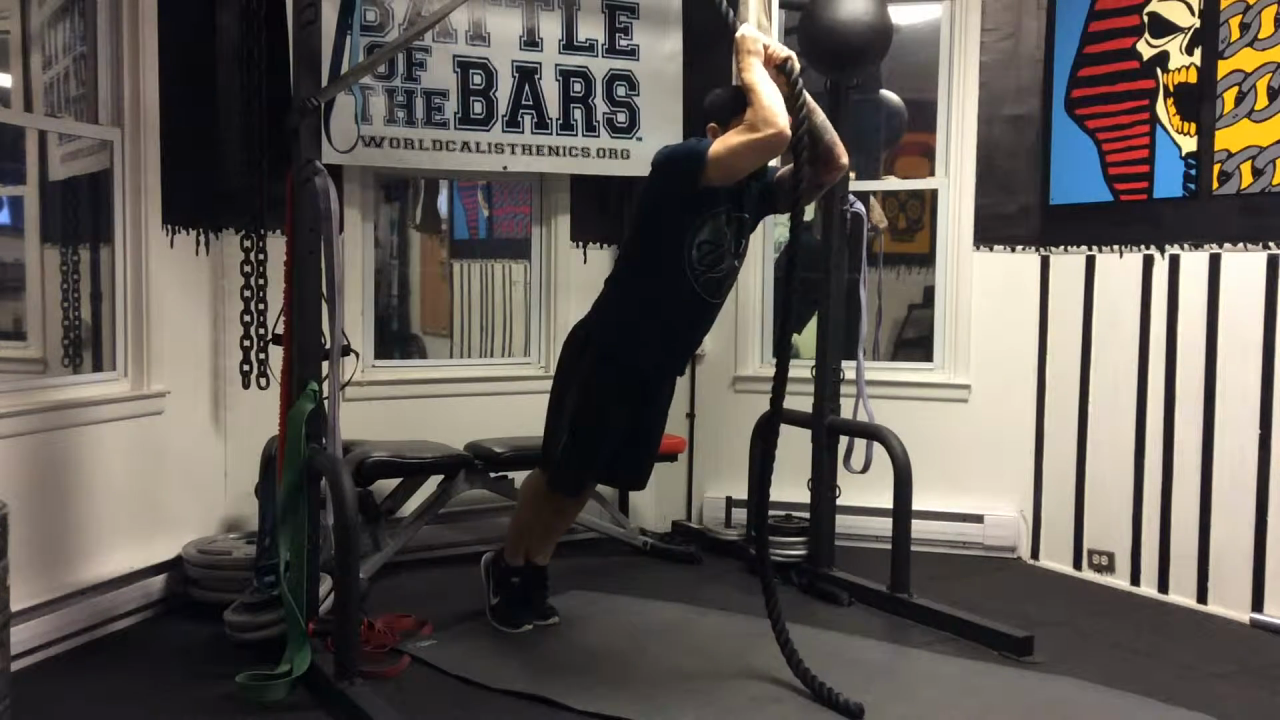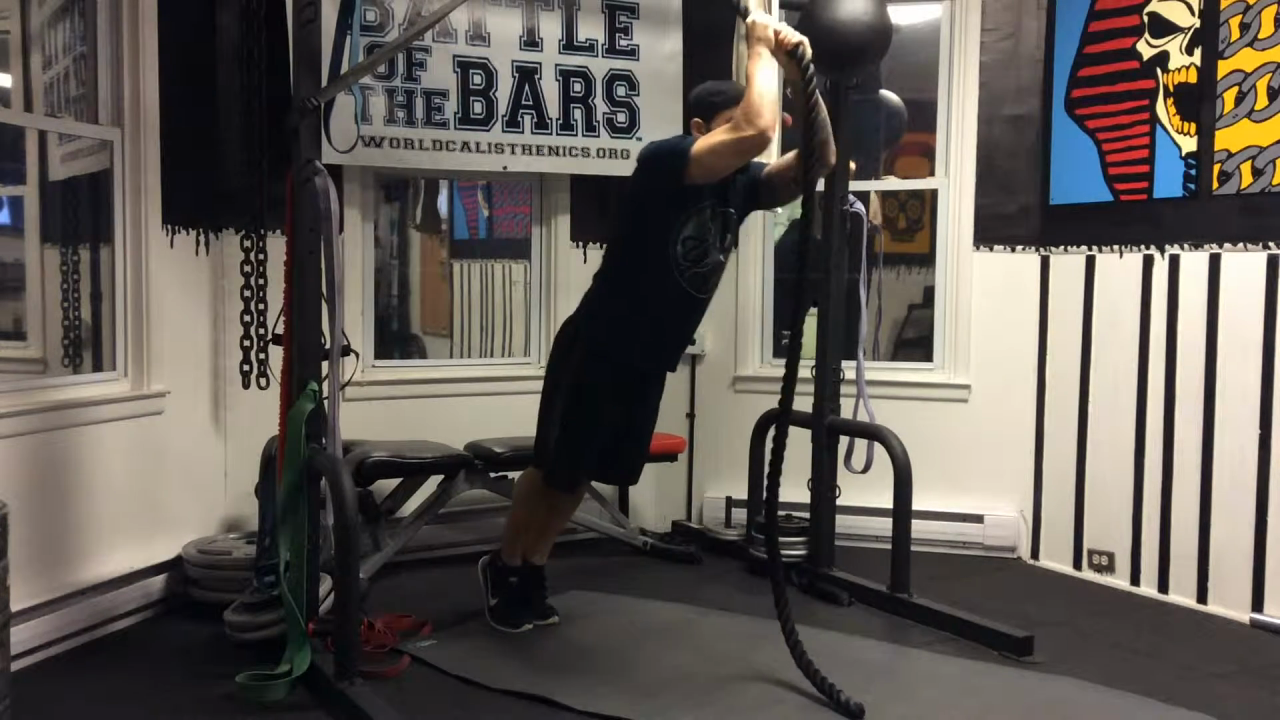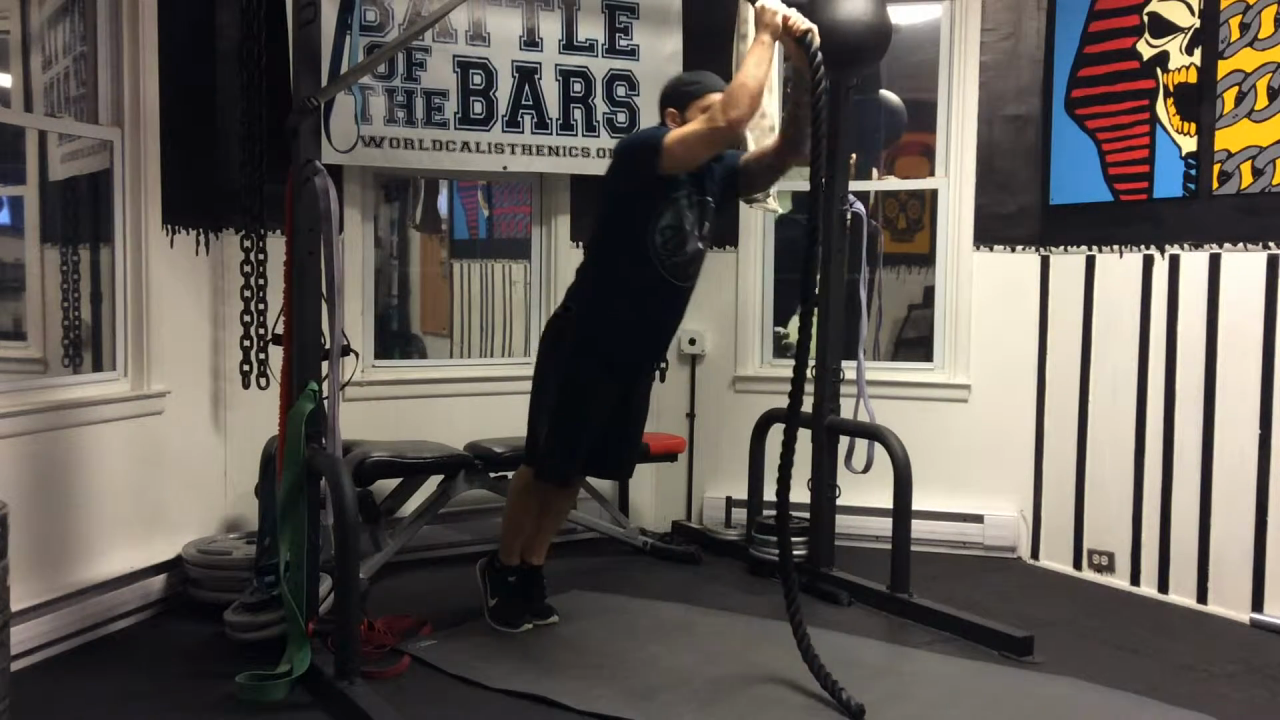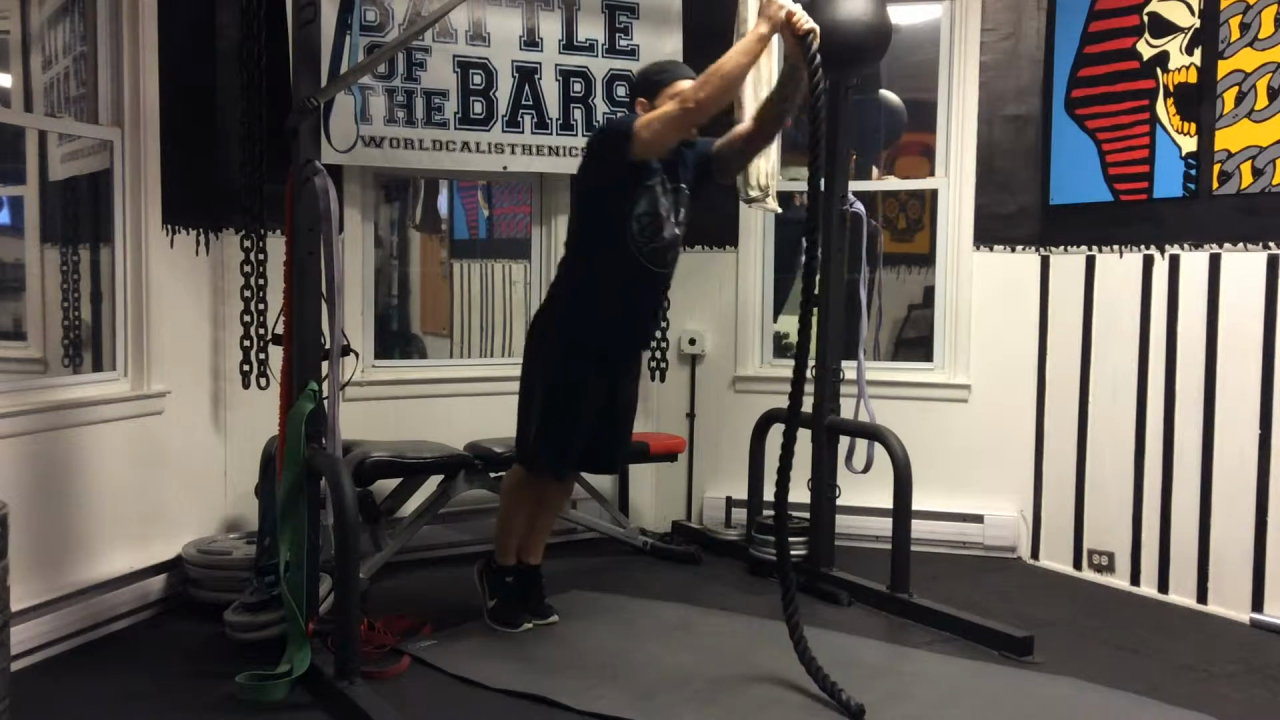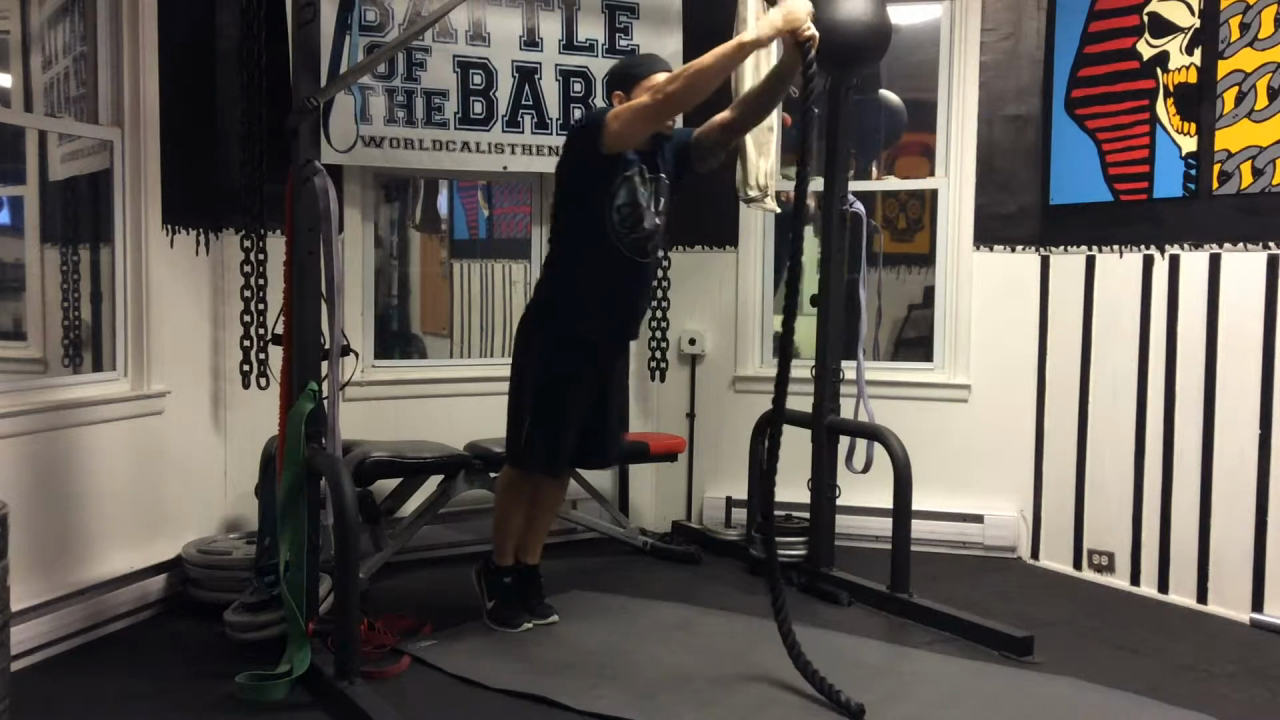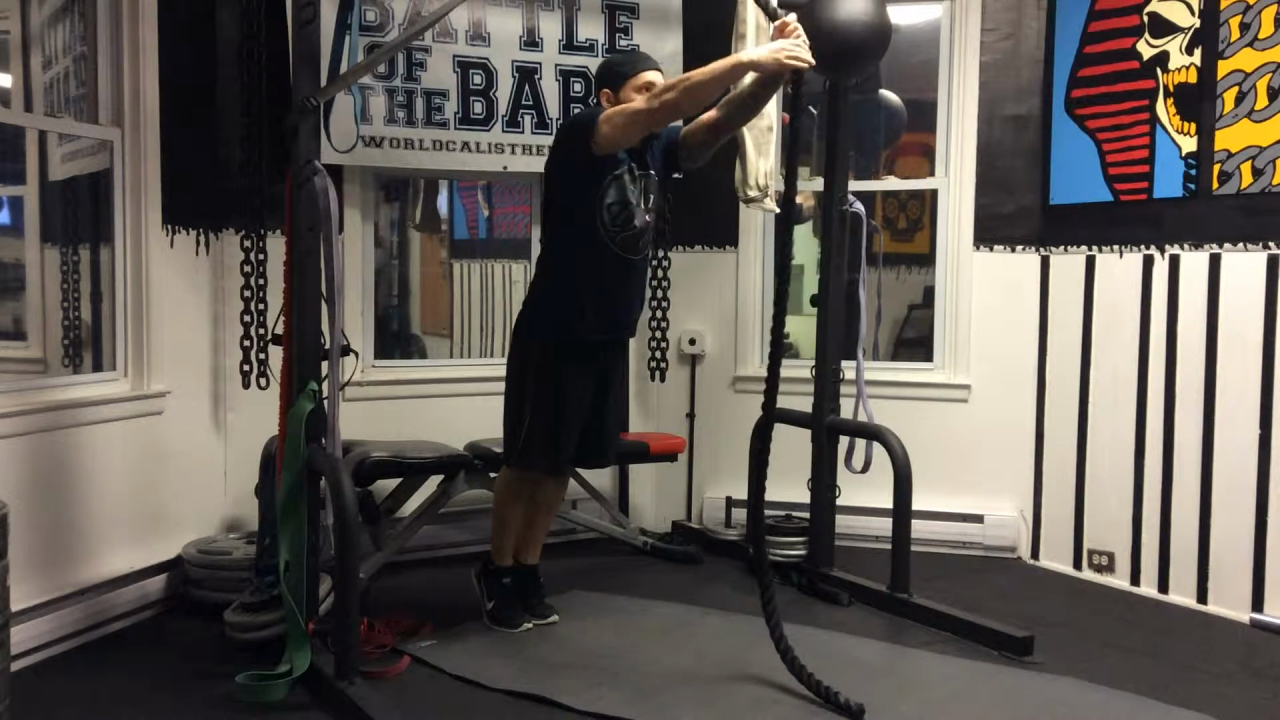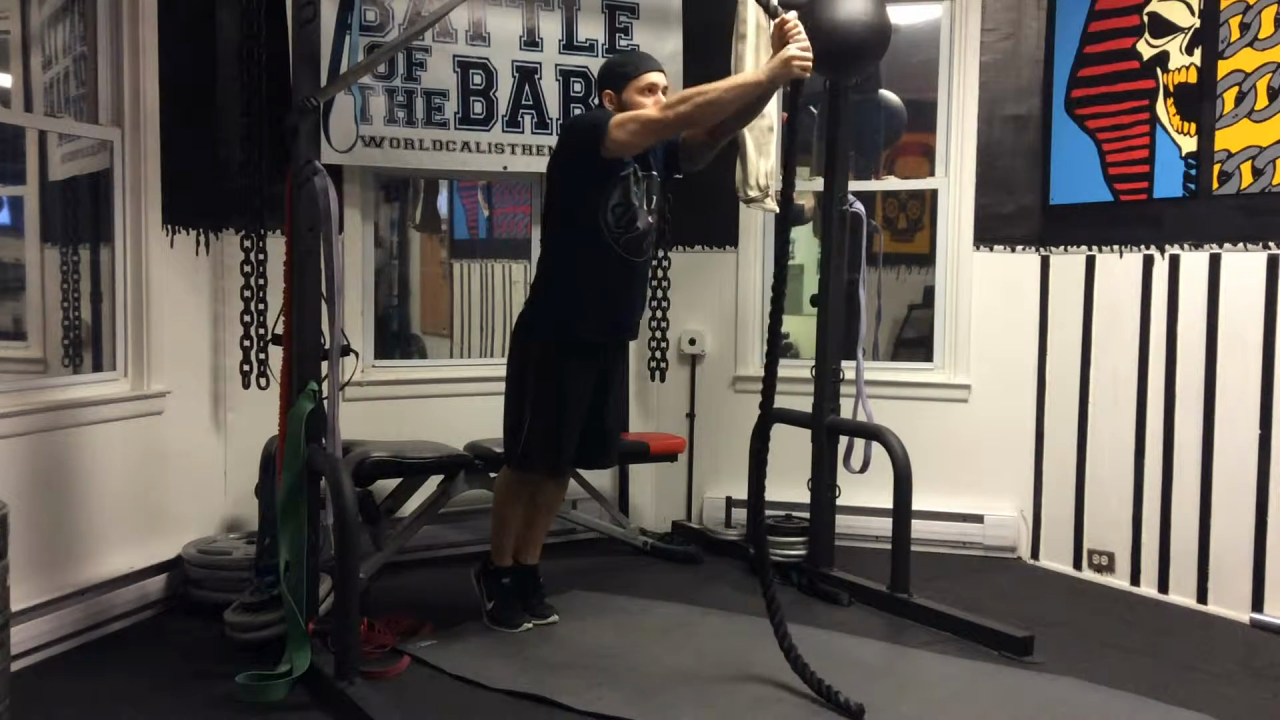
dt=0.2s
person 1, frame 1
left shoulder: (756, 188)
right shoulder: (678, 166)
left elbow: (832, 164)
right elbow: (774, 134)
left wrist: (787, 81)
right wrist: (750, 65)
left hip: (660, 368)
right hip: (606, 355)
left knee: (589, 479)
right knee: (563, 473)
left ankle: (533, 572)
right ankle: (507, 567)
person 1, frame 2
left shoulder: (742, 184)
right shoulder: (663, 162)
left elbow: (819, 159)
right elbow: (756, 132)
left wrist: (797, 72)
right wrist: (759, 50)
left hip: (650, 363)
right hip: (596, 352)
left knee: (584, 476)
right knee: (557, 470)
left ankle: (532, 573)
right ankle: (505, 569)
person 1, frame 3
left shoulder: (718, 174)
right shoulder: (641, 154)
left elbow: (792, 148)
right elbow: (730, 121)
left wrist: (803, 65)
left hip: (639, 355)
right hip: (583, 346)
left knee: (578, 472)
right knee: (549, 466)
left ankle: (531, 572)
right ankle: (503, 570)
person 1, frame 4
left shoulder: (690, 161)
right shoulder: (614, 143)
left elbow: (760, 130)
right elbow: (701, 103)
left wrist: (795, 62)
left hip: (623, 346)
right hip: (569, 339)
left knee: (569, 466)
right knee: (539, 462)
left ankle: (529, 572)
right ankle: (500, 572)
person 1, frame 5
left shoulder: (669, 150)
right shoulder: (592, 137)
left elbow: (736, 120)
right elbow: (672, 94)
left wrist: (789, 61)
left hip: (612, 339)
right hip: (558, 334)
left knee: (563, 463)
right knee: (531, 460)
left ankle: (527, 572)
right ankle: (497, 573)
person 1, frame 6
left shoulder: (657, 148)
right shoulder: (580, 136)
left elbow: (723, 119)
right elbow: (665, 107)
left wrist: (773, 71)
right wrist: (750, 58)
left hip: (610, 336)
right hip: (555, 335)
left knee: (561, 462)
right knee: (529, 460)
left ankle: (527, 571)
right ankle: (497, 573)
person 1, frame 7
left shoulder: (659, 153)
right shoulder: (583, 136)
left elbow: (722, 123)
right elbow: (676, 115)
left wrist: (774, 73)
right wrist: (768, 73)
left hip: (610, 338)
right hip: (555, 336)
left knee: (561, 464)
right knee: (529, 461)
left ankle: (526, 572)
right ankle: (497, 573)
